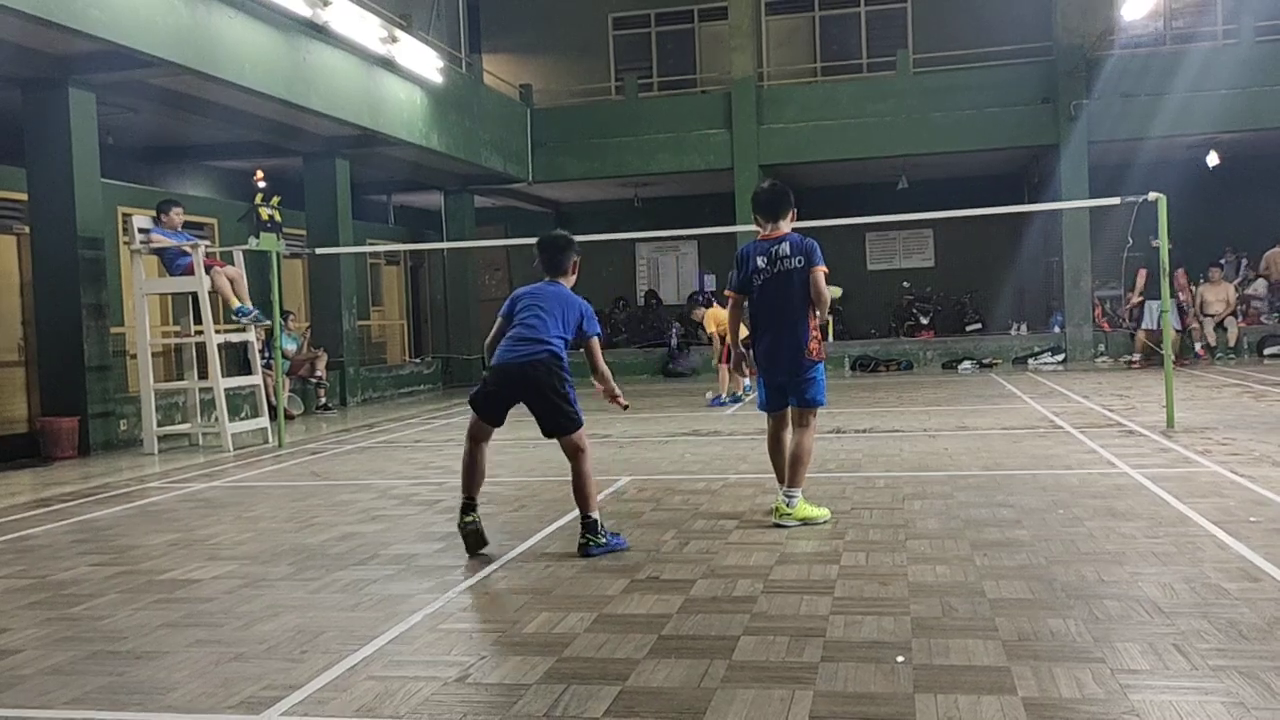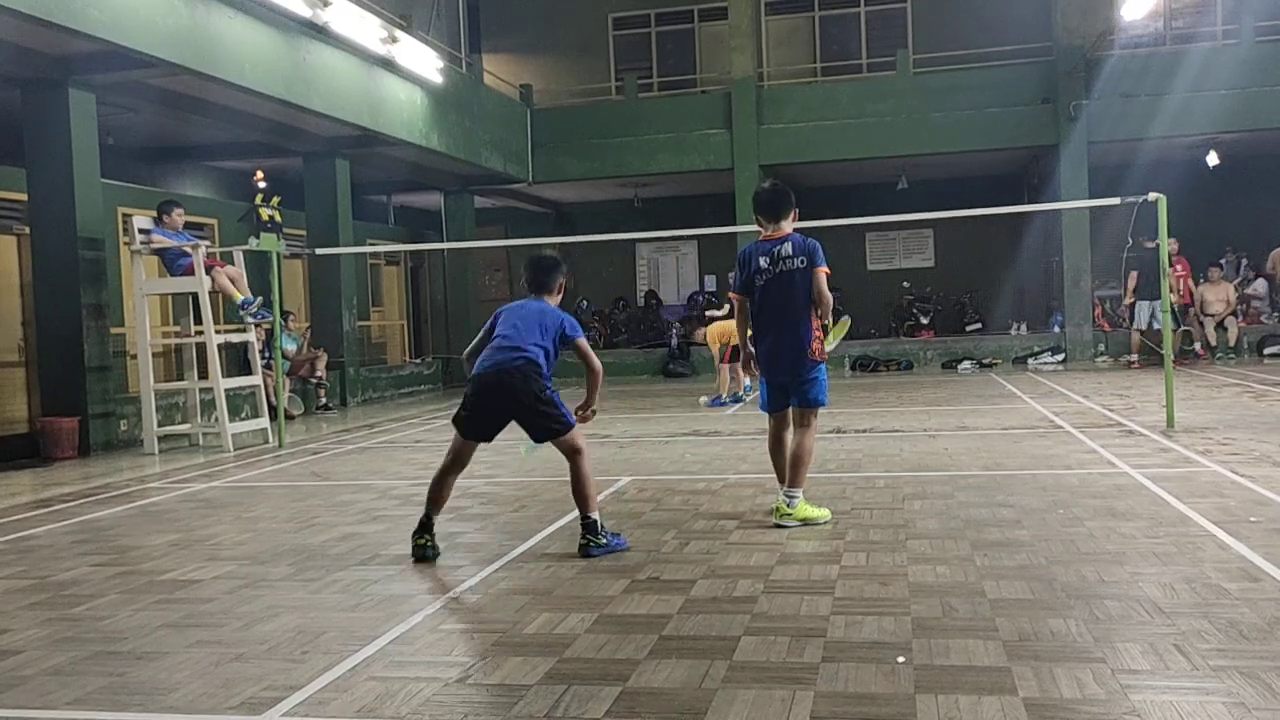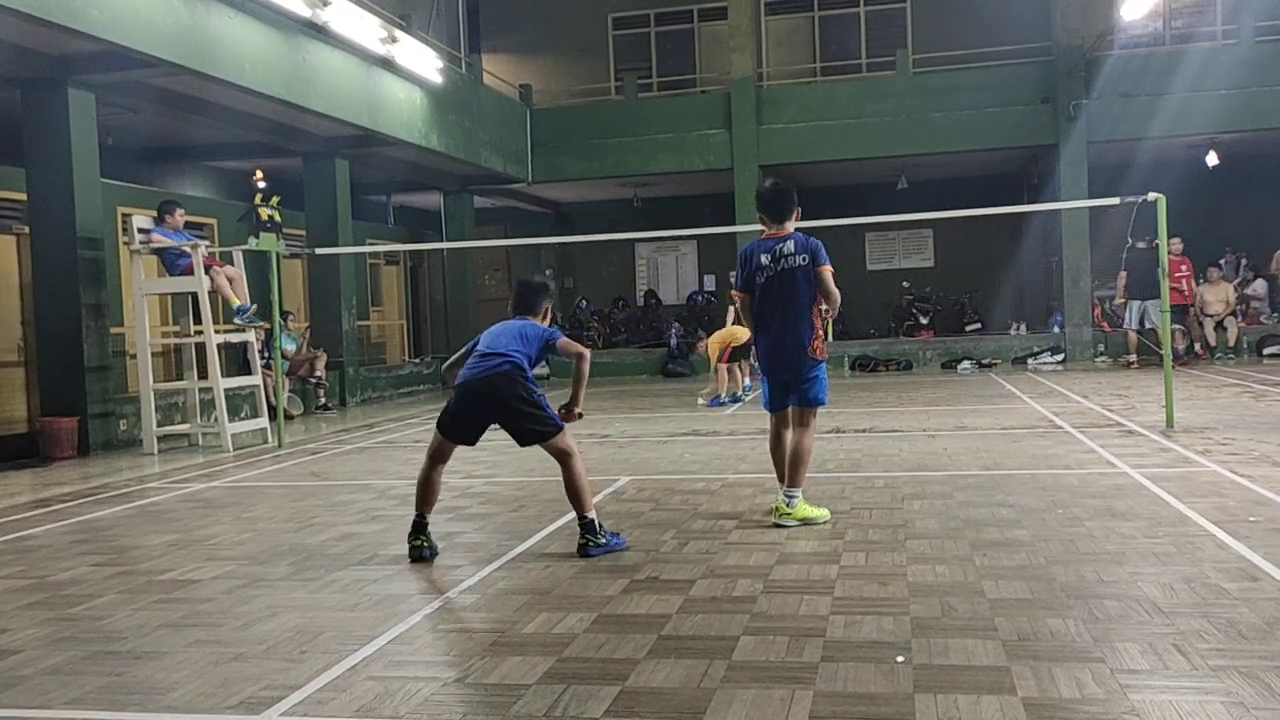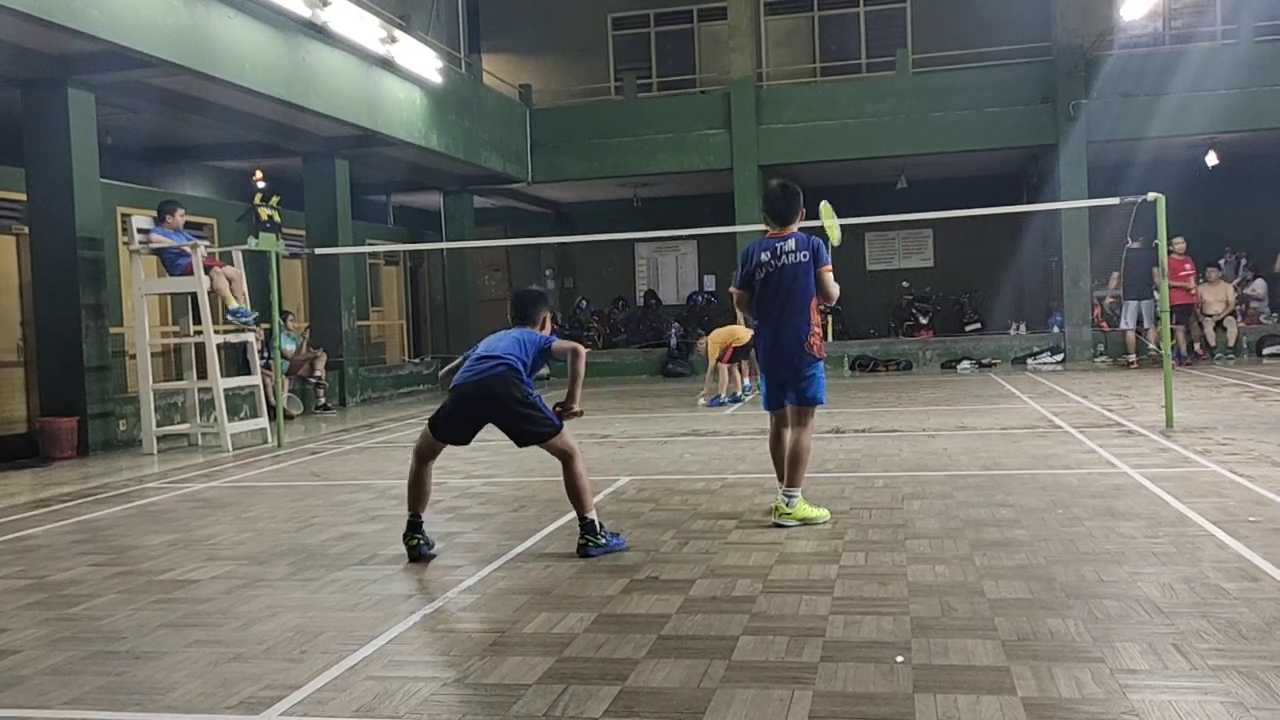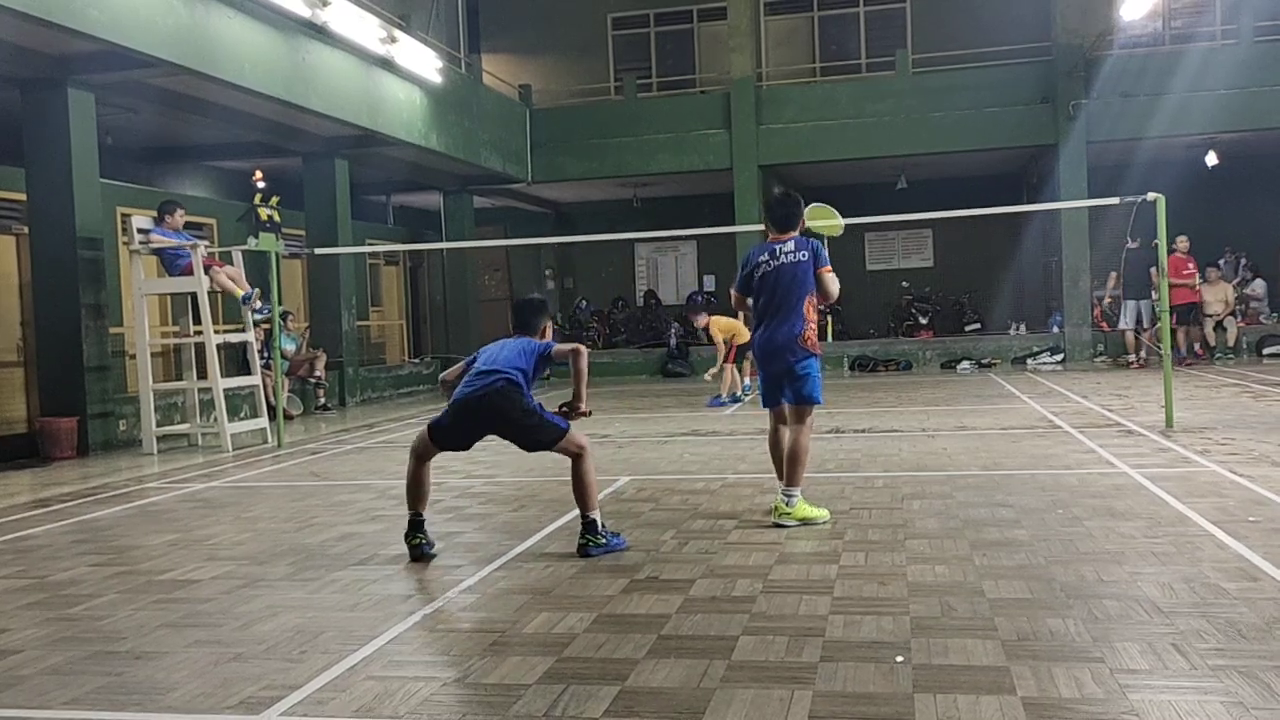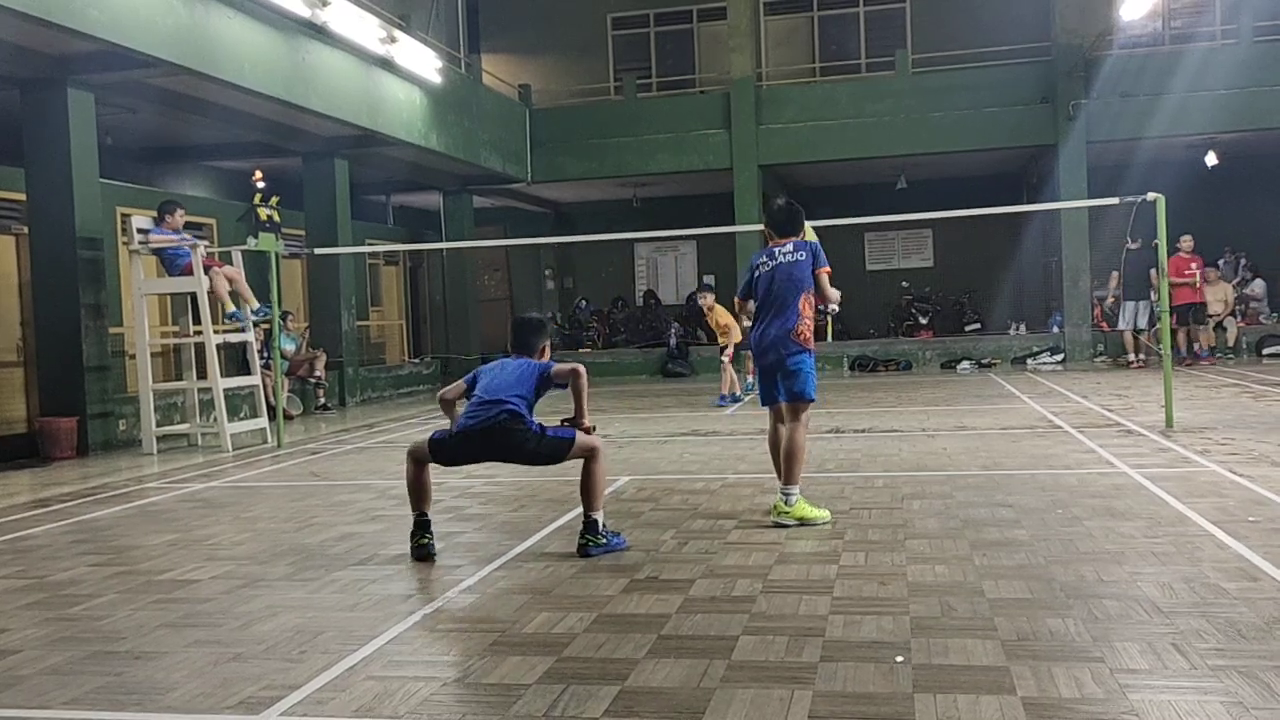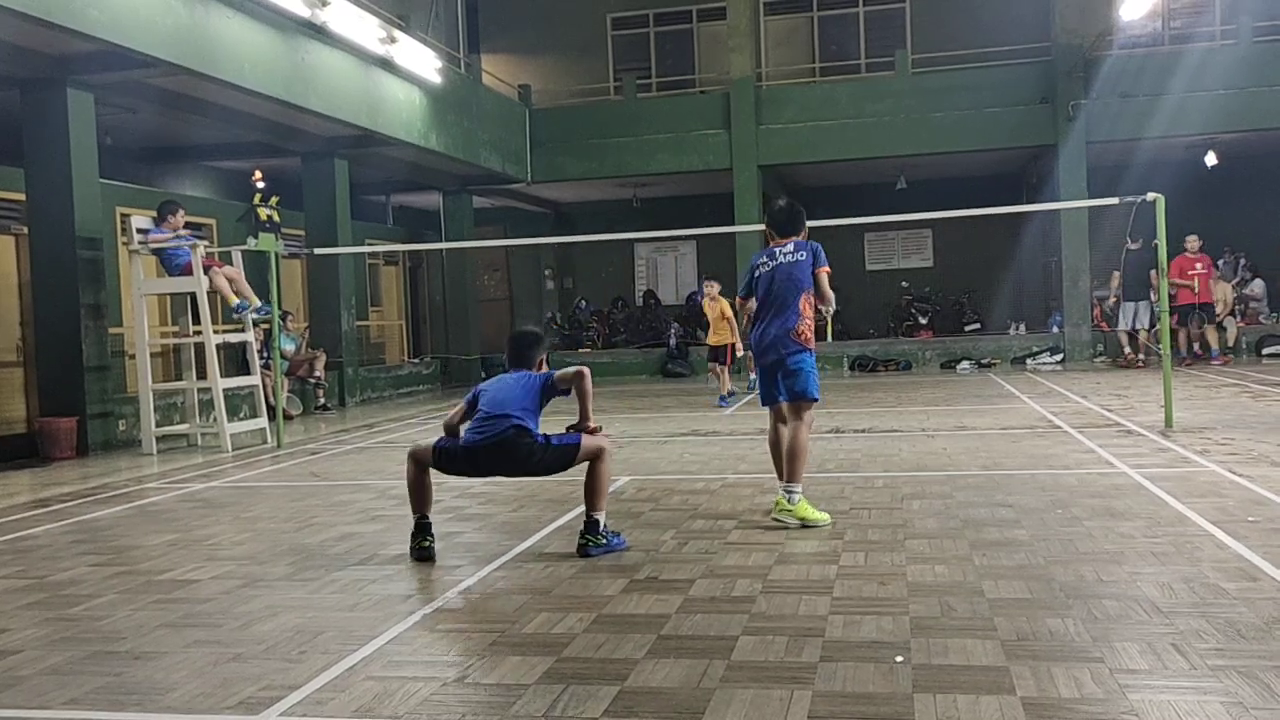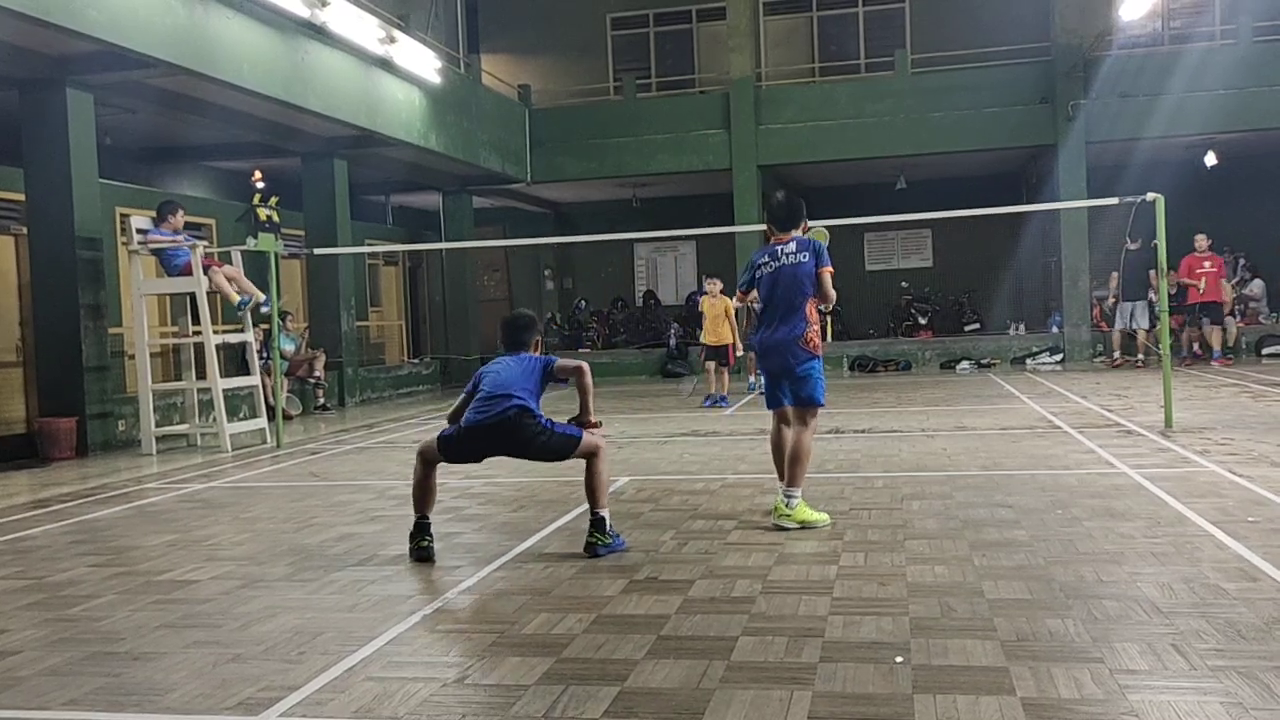
dt=0.2s
person 1, frame 1
left shoulder: (746, 254)
right shoulder: (806, 246)
left elbow: (735, 306)
right elbow: (820, 293)
left wrist: (735, 347)
right wrist: (822, 315)
left hip: (766, 352)
right hip: (803, 348)
left knee: (777, 422)
right knee: (803, 423)
left ankle: (785, 495)
right ankle: (791, 503)
person 1, frame 2
left shoulder: (748, 255)
right shoulder: (808, 247)
left elbow: (741, 309)
right elbow: (822, 295)
left wrist: (746, 347)
right wrist: (826, 317)
left hip: (768, 353)
right hip: (804, 348)
left knee: (778, 423)
right knee: (804, 424)
left ankle: (785, 496)
right ankle: (792, 504)
person 1, frame 3
left shoulder: (750, 253)
right shoulder: (811, 246)
left elbow: (744, 306)
right elbow: (830, 294)
right wrist: (833, 308)
left hip: (770, 351)
right hip: (806, 348)
left knee: (779, 422)
right knee: (803, 423)
left ankle: (786, 496)
right ankle: (791, 503)
person 1, frame 4
left shoulder: (753, 251)
right shoulder: (813, 246)
left elbow: (740, 301)
right elbow: (830, 295)
right wrist: (835, 287)
left hip: (768, 348)
right hip: (803, 346)
left knee: (779, 421)
right knee: (802, 422)
left ankle: (785, 496)
right ankle: (791, 503)
person 1, frame 5
left shoulder: (755, 255)
right shoulder: (812, 247)
left elbow: (738, 301)
right elbow: (830, 293)
right wrist: (834, 282)
left hip: (765, 345)
right hip: (799, 344)
left knee: (779, 419)
right knee: (800, 420)
left ankle: (785, 495)
right ankle: (790, 503)
person 1, frame 6
left shoulder: (758, 260)
right shoulder: (810, 249)
left elbow: (741, 305)
right elbow: (825, 295)
right wrist: (835, 297)
left hip: (763, 344)
right hip: (794, 341)
left knee: (778, 417)
right knee: (797, 418)
left ankle: (785, 494)
right ankle: (789, 501)
person 1, frame 7
left shoulder: (759, 260)
right shoulder: (811, 249)
left elbow: (742, 303)
right elbow: (825, 296)
right wrist: (828, 304)
left hip: (763, 343)
right hip: (794, 340)
left knee: (779, 418)
right knee: (800, 417)
left ankle: (785, 493)
right ankle: (791, 500)
person 1, frame 8
left shoulder: (759, 257)
right shoulder: (814, 247)
left elbow: (742, 296)
right elbow: (827, 296)
right wrist: (829, 296)
left hip: (768, 346)
right hip: (801, 343)
left knee: (781, 419)
right knee: (804, 421)
left ankle: (785, 494)
right ankle: (790, 505)
person 2, frame 1
left shoulder: (519, 295)
right shoulder: (580, 307)
left elbow: (490, 344)
right elbow: (598, 368)
right wrist: (614, 394)
left hip: (503, 369)
right hip: (546, 372)
left knee: (476, 440)
right knee: (578, 453)
left ankle: (469, 517)
right ankle: (592, 533)
person 2, frame 2
left shoulder: (505, 310)
right shoulder: (562, 319)
left elbow: (469, 356)
right elbow: (594, 365)
right wrist: (590, 404)
left hip: (485, 380)
right hip: (526, 379)
left knee: (455, 460)
right knee: (576, 450)
left ankle: (424, 534)
right ankle: (593, 533)
person 2, frame 3
left shoulder: (492, 330)
right shoulder: (544, 332)
left elbow: (449, 368)
right elbow: (582, 354)
right wrist: (575, 403)
left hip: (469, 387)
right hip: (510, 384)
left knee: (437, 457)
right knee: (568, 453)
left ankle: (419, 535)
right ankle: (592, 533)
person 2, frame 4
left shoulder: (491, 339)
right shoulder: (540, 339)
left elbow: (445, 375)
right elbow: (577, 350)
right wrist: (573, 400)
left hip: (464, 391)
right hip: (505, 387)
left knee: (423, 453)
right knee: (569, 452)
left ankle: (415, 535)
right ankle: (592, 534)
person 2, frame 5
left shoulder: (489, 348)
right shoulder: (541, 347)
left elbow: (446, 380)
right elbow: (578, 350)
right wrist: (579, 401)
left hip: (465, 405)
right hip: (508, 401)
left knee: (419, 452)
right knee: (580, 448)
left ankle: (416, 534)
right ankle: (593, 532)
person 2, frame 6
left shoulder: (487, 369)
right shoulder: (540, 369)
left elbow: (444, 397)
right elbow: (577, 371)
left wrist: (458, 425)
right wrist: (581, 417)
left hip: (468, 436)
right hip: (513, 433)
left knee: (415, 453)
right knee: (594, 447)
left ankle: (422, 535)
right ankle: (593, 533)
person 2, frame 7
left shoulder: (487, 385)
right shoulder: (542, 378)
left elbow: (450, 424)
right elbow: (581, 373)
left wrist: (466, 448)
right wrist: (586, 420)
left hip: (474, 452)
right hip: (520, 448)
left knee: (416, 456)
right knee: (600, 447)
left ankle: (422, 537)
right ankle: (594, 534)
person 2, frame 8
left shoulder: (488, 368)
right shoulder: (542, 361)
left elbow: (453, 415)
right elbow: (580, 368)
right wrist: (587, 414)
left hip: (476, 429)
right hip: (521, 424)
left knee: (424, 455)
right knee: (596, 446)
left ankle: (421, 537)
right ankle: (600, 531)
